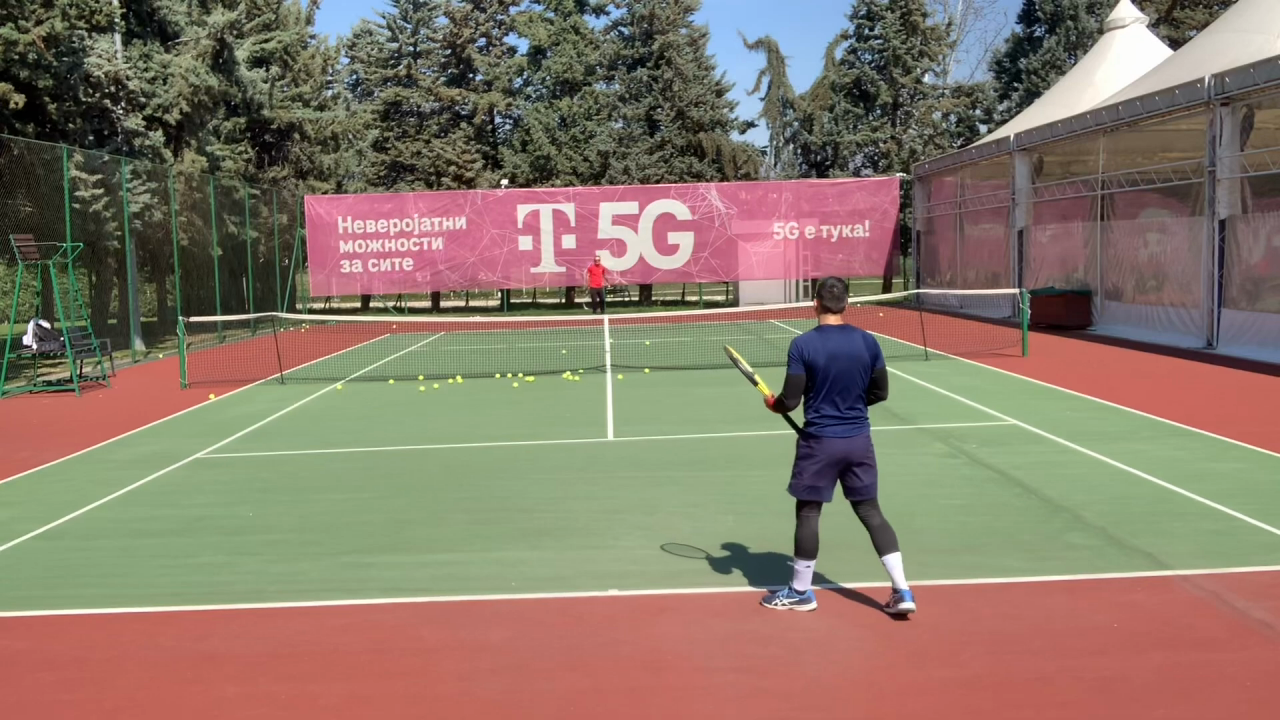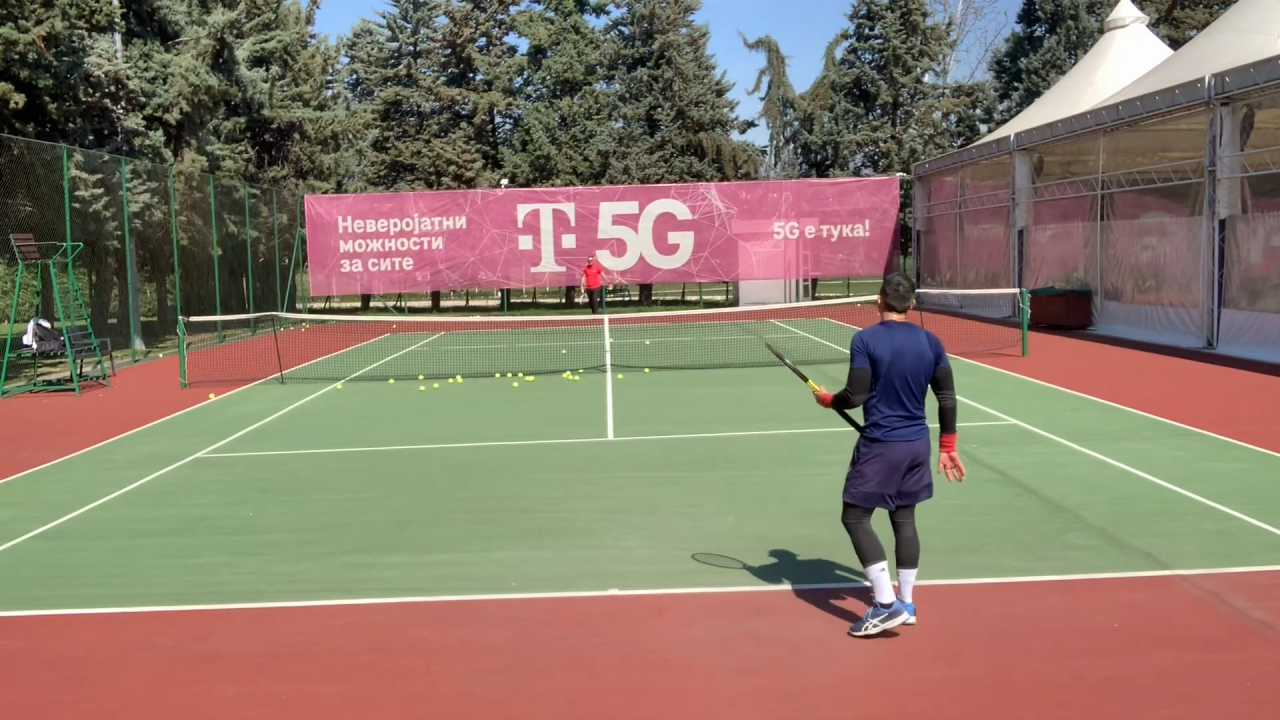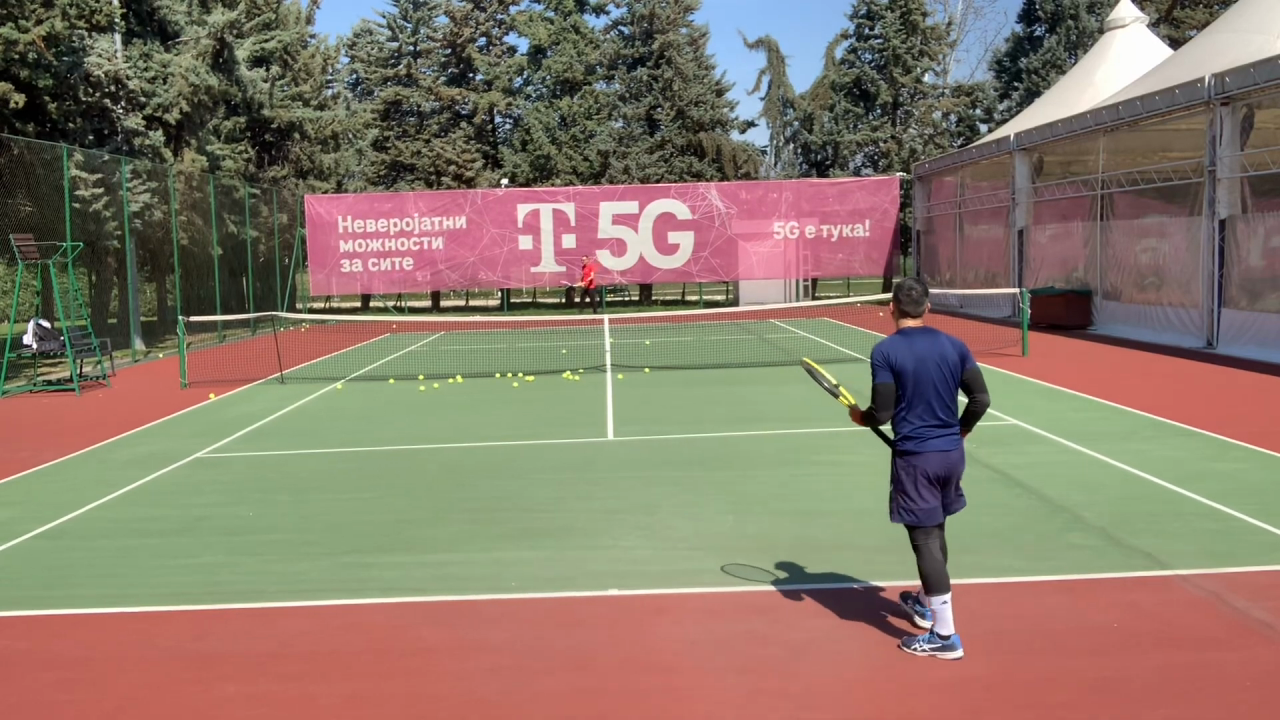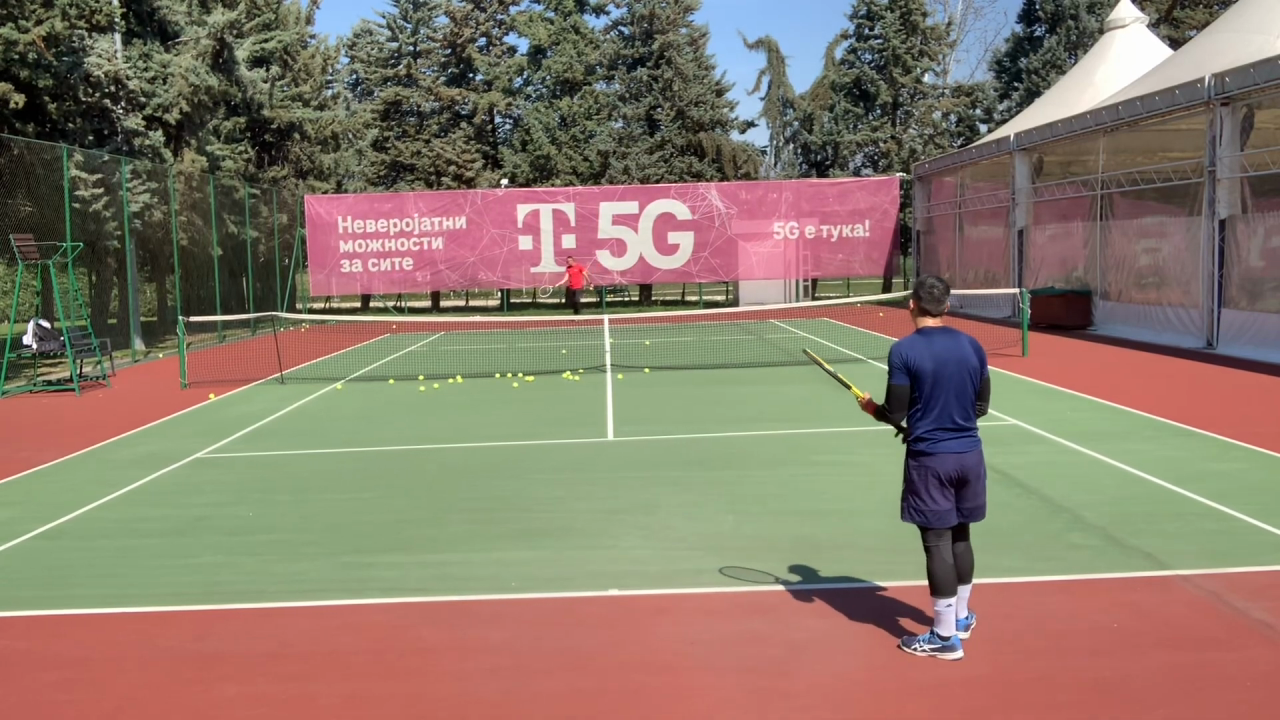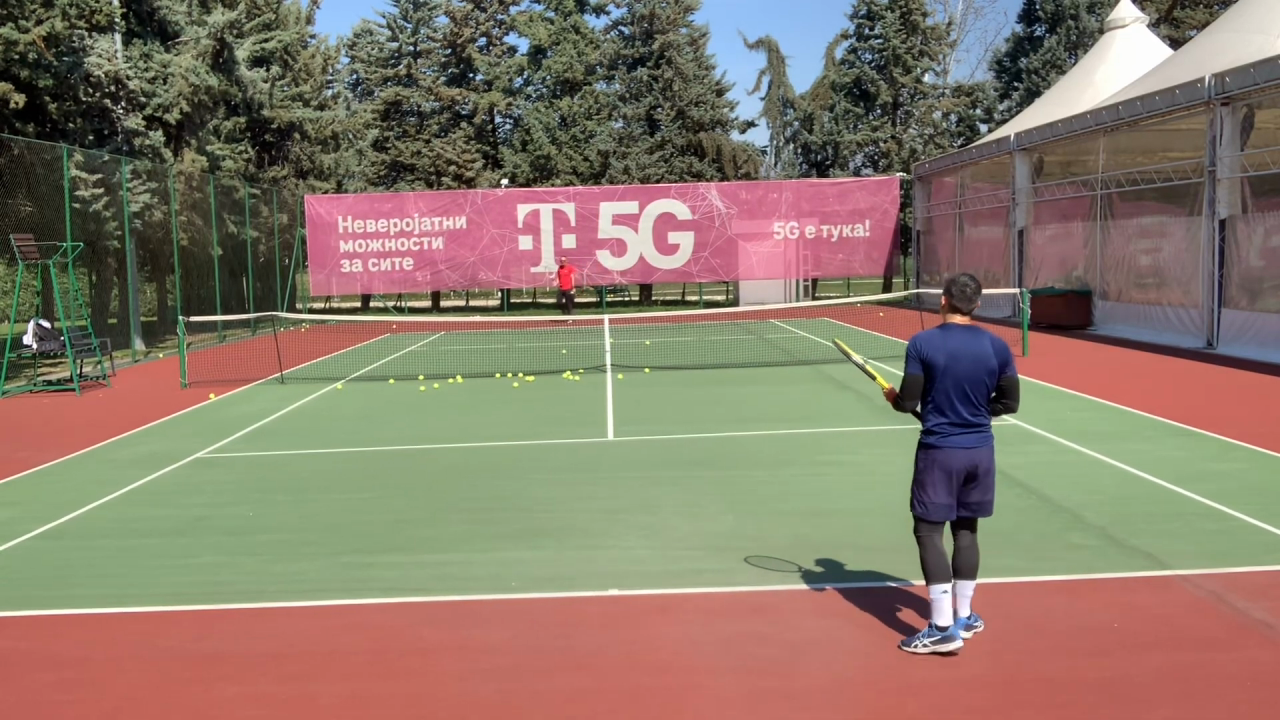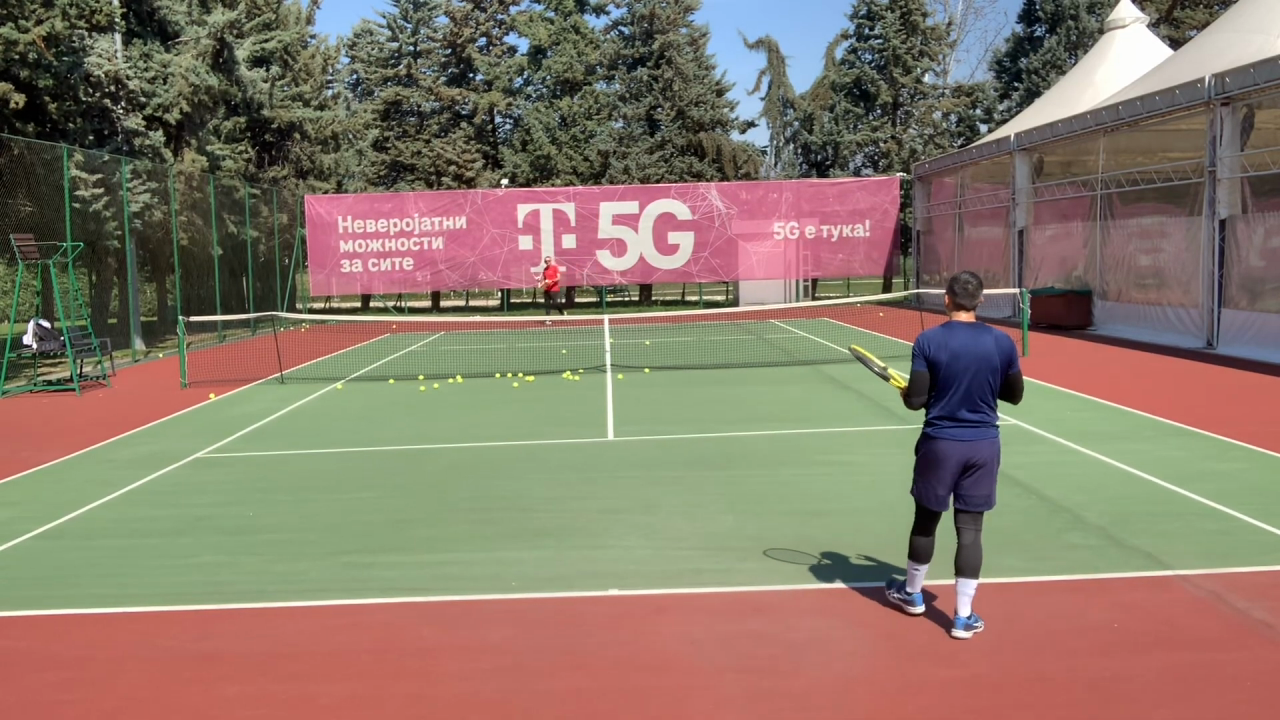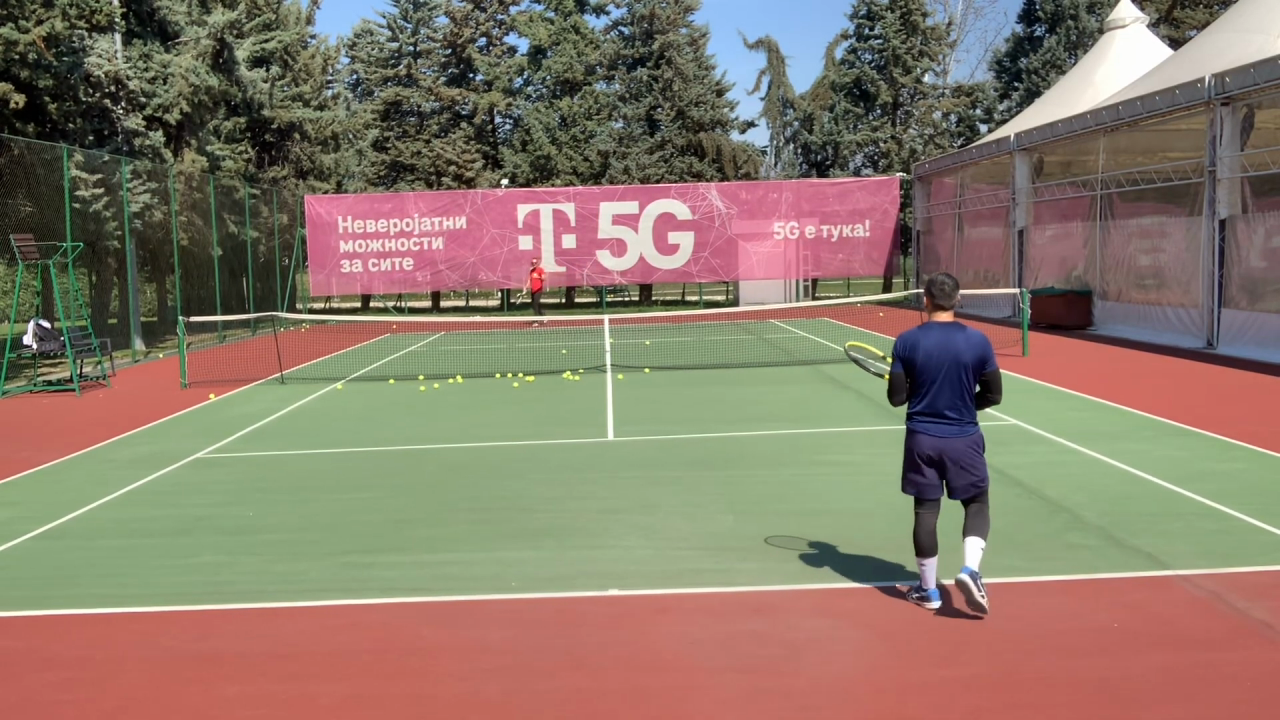
dt=0.5s
person 1, frame 1
left shoulder: (802, 345)
right shoulder: (868, 342)
left elbow: (790, 401)
right elbow: (880, 393)
left wrist: (772, 403)
left hip: (819, 442)
right hip: (859, 440)
left knee: (808, 513)
right knee: (871, 512)
left ankle: (801, 591)
right ankle: (901, 591)
person 1, frame 2
left shoulder: (865, 340)
right shoulder: (931, 343)
left elbow: (854, 396)
right elbow: (947, 398)
left wrist: (827, 400)
right wrist: (948, 446)
left hip: (880, 446)
right hip: (917, 443)
left knee: (855, 517)
right knee: (904, 519)
left ankle: (885, 604)
right ankle: (902, 601)
person 1, frame 3
left shoulder: (885, 351)
right shoulder: (954, 346)
left elbow: (881, 414)
right elbow: (981, 399)
left wrist: (858, 416)
left hip: (915, 457)
right hip: (952, 453)
left knee: (924, 540)
right knee: (934, 531)
left ankle: (945, 636)
right ankle: (924, 605)
person 1, frame 4
left shoulder: (903, 351)
right shoulder: (973, 346)
left elbow: (894, 414)
right elbow: (981, 405)
left wrist: (870, 407)
left hip: (929, 459)
right hip: (969, 454)
left knee: (937, 543)
right knee: (960, 536)
left ankle: (945, 636)
right ankle: (961, 617)
person 1, frame 5
left shoulder: (922, 343)
right shoulder: (997, 346)
left elbow: (908, 403)
right elbow: (1010, 403)
left wrist: (892, 396)
left hip: (939, 451)
right hip: (980, 451)
left knee: (929, 532)
right knee: (966, 531)
left ankle: (942, 627)
right ankle: (963, 616)
person 1, frame 6
left shoulder: (928, 341)
right shoulder: (1002, 343)
left elbow: (915, 400)
right elbow: (1014, 394)
left wrist: (905, 393)
left hip: (939, 444)
right hip: (983, 446)
left knee: (926, 519)
right knee: (970, 529)
left ankle: (912, 593)
right ankle: (964, 616)
person 1, frame 7
left shoulder: (906, 342)
right shoulder: (978, 341)
left elbow: (896, 398)
right elbow: (993, 396)
left hip: (922, 439)
right hip: (964, 438)
left knee: (925, 512)
right knee: (977, 503)
left ankle: (928, 590)
right ankle: (970, 570)
